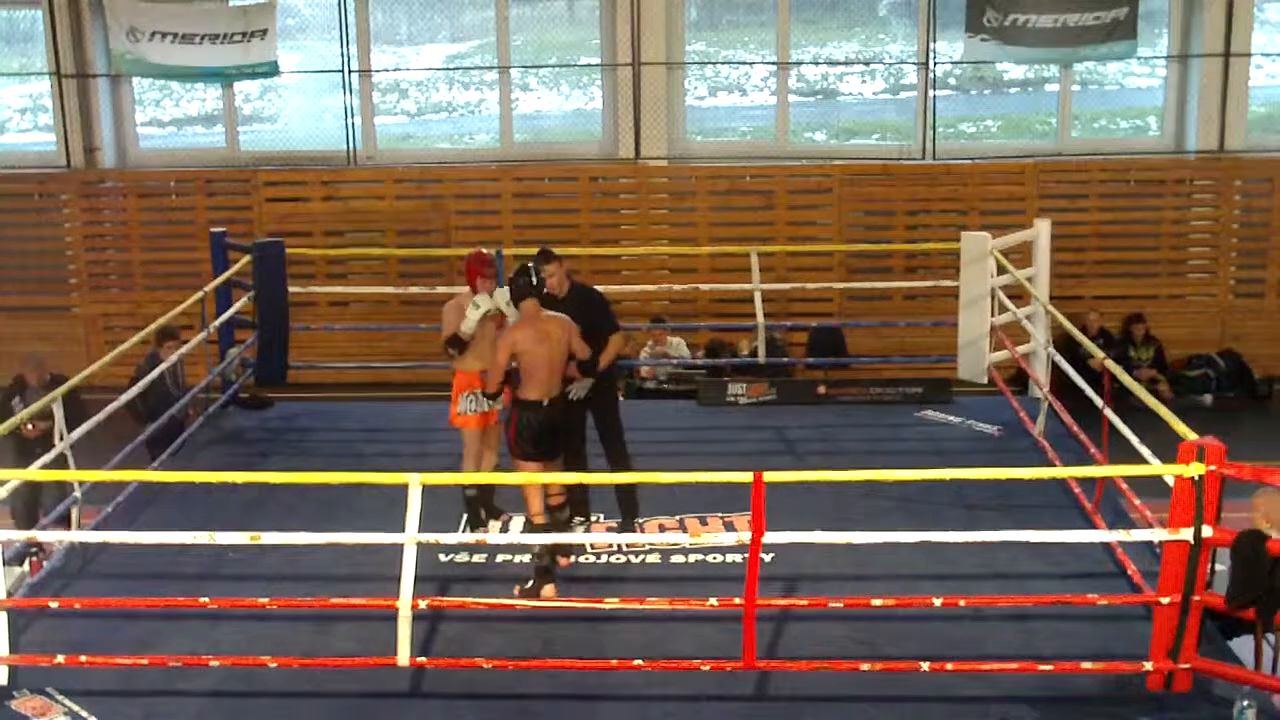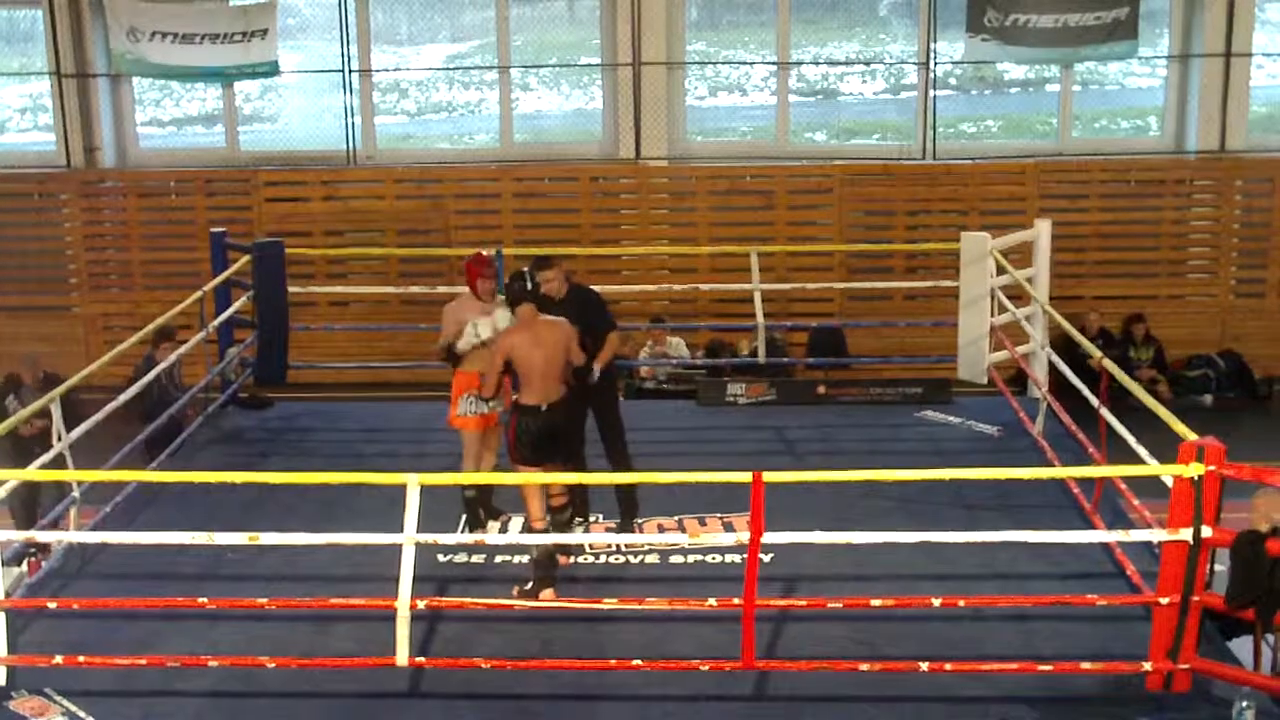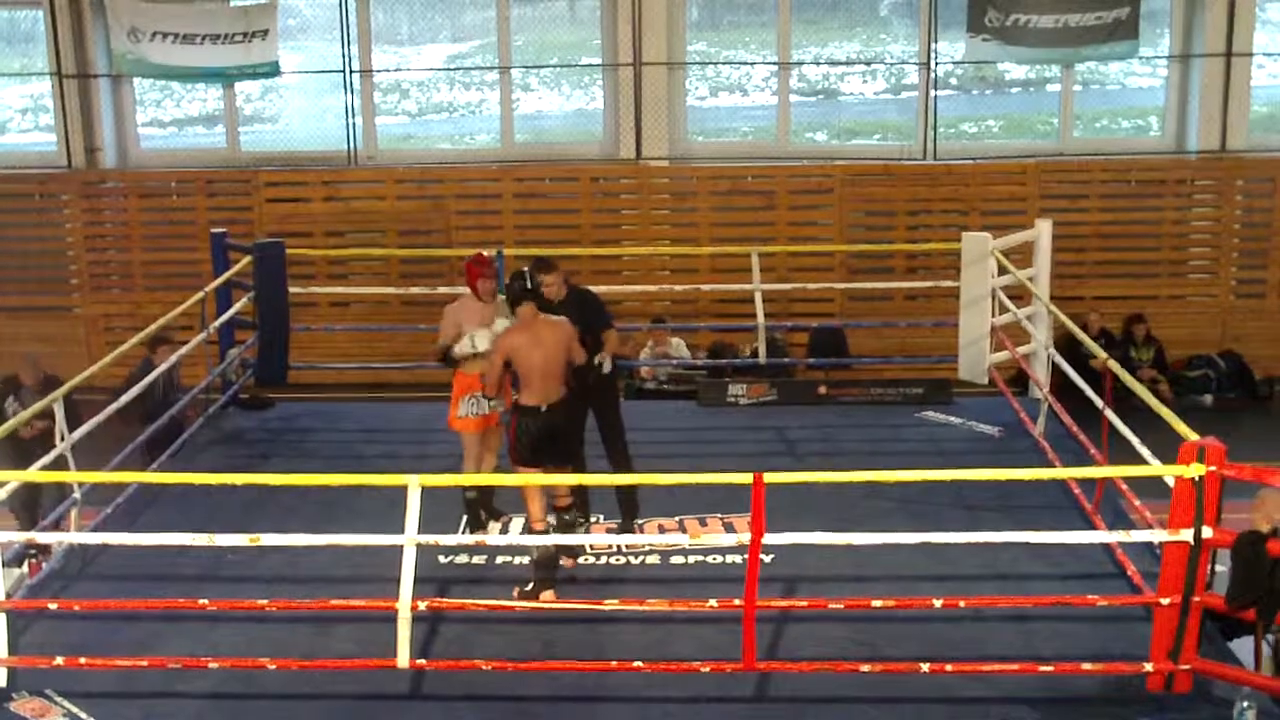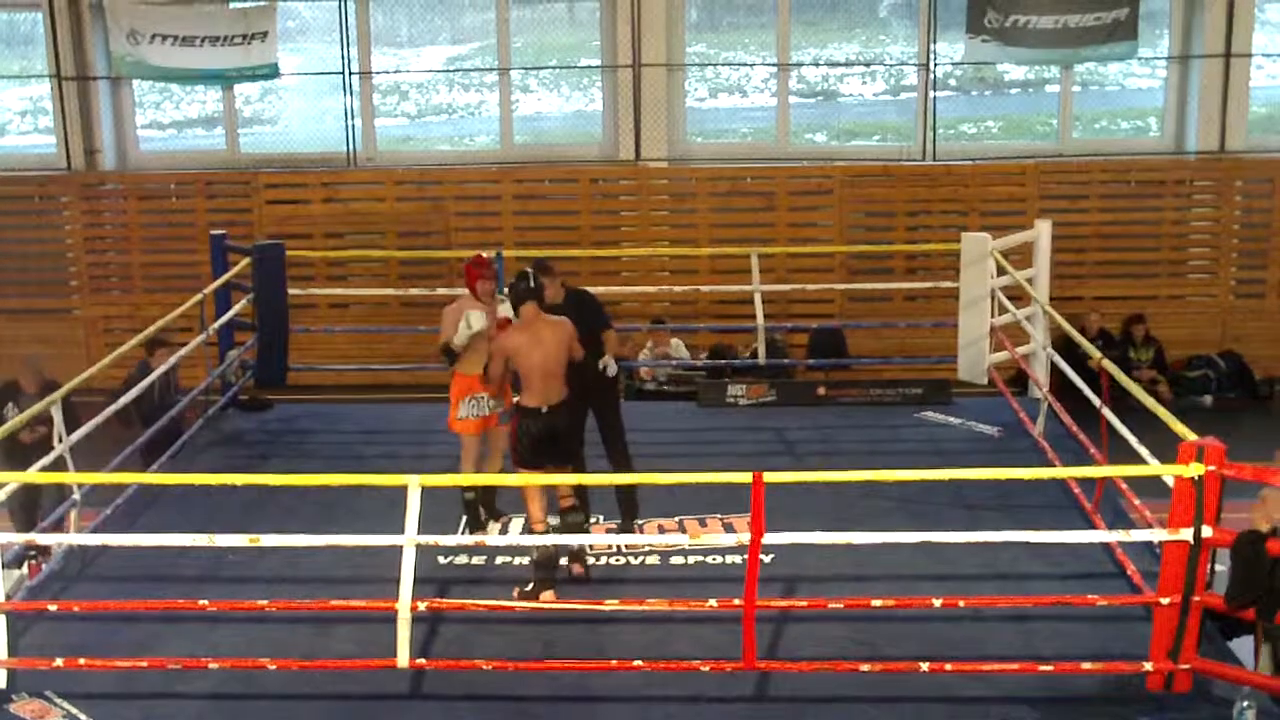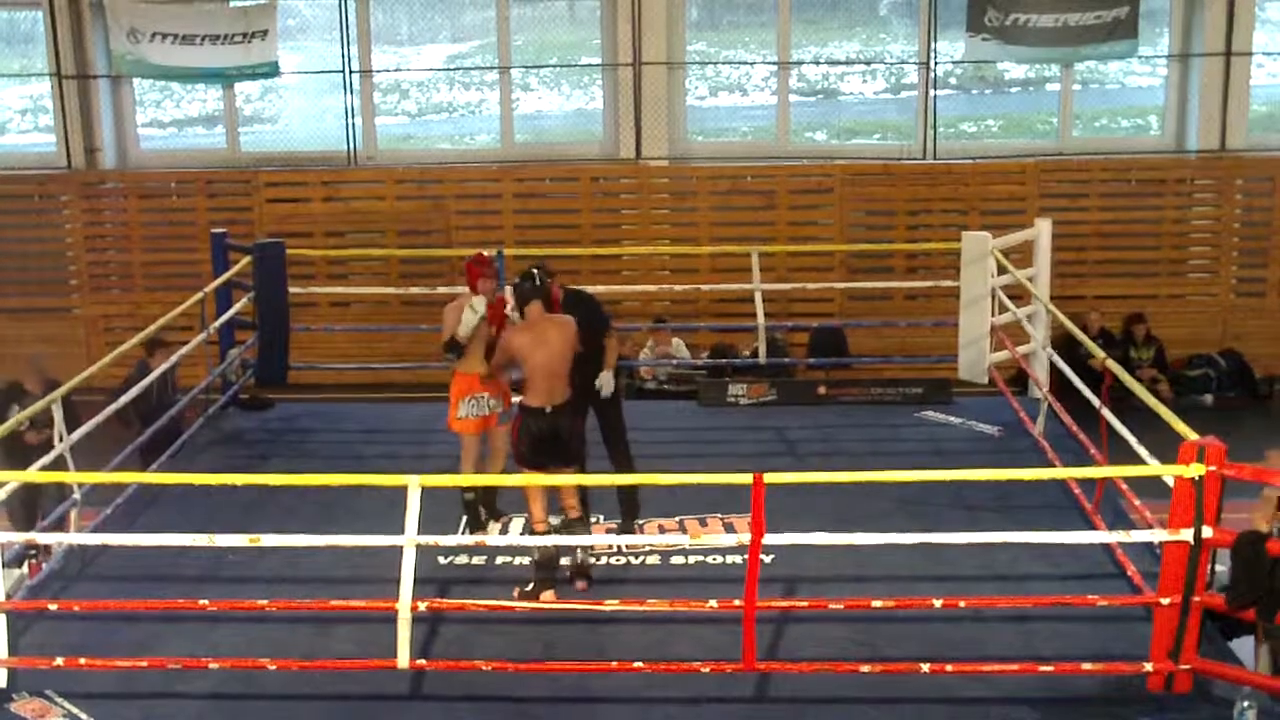
dt=0.1s
person 1, frame 1
left shoulder: (511, 334)
right shoulder: (564, 323)
left elbow: (491, 390)
right elbow: (588, 366)
left wrist: (508, 376)
left hip: (528, 414)
right hip: (557, 409)
left knee: (535, 500)
right knee: (554, 485)
left ankle: (544, 580)
right ankle: (561, 550)
person 1, frame 2
left shoulder: (507, 339)
right shoulder: (562, 327)
left elbow: (487, 393)
right elbow: (580, 370)
left hip: (528, 419)
right hip: (560, 412)
left knee: (534, 504)
right knee: (557, 485)
left ankle: (544, 583)
right ankle: (561, 548)
person 1, frame 3
left shoulder: (506, 340)
right shoulder: (563, 327)
left elbow: (490, 392)
right elbow: (581, 365)
left hip: (528, 420)
right hip: (561, 413)
left knee: (535, 506)
right knee: (561, 488)
left ankle: (544, 585)
right ankle: (568, 549)
person 1, frame 4
left shoulder: (507, 338)
right shoulder: (564, 326)
left elbow: (495, 384)
right elbow: (579, 358)
left hip: (530, 421)
right hip: (563, 414)
left knee: (536, 506)
right knee: (565, 489)
left ankle: (544, 585)
right ankle: (577, 557)
person 1, frame 5
left shoulder: (512, 336)
right shoulder: (569, 325)
left elbow: (495, 366)
left hip: (533, 420)
right hip: (565, 416)
left knee: (537, 508)
right knee: (571, 496)
left ankle: (544, 586)
right ankle: (581, 569)
person 2, frame 1
left shoulder: (498, 302)
right shoulder: (454, 306)
right elbow: (452, 348)
left wrist: (510, 313)
right wrist: (470, 318)
right hip: (469, 383)
left knee: (492, 447)
right knee: (472, 452)
left ankle: (487, 502)
right ankle: (472, 514)
person 2, frame 2
left shoulder: (500, 305)
right shoulder: (455, 309)
right elbow: (447, 356)
left wrist: (508, 328)
right wrist: (470, 337)
right hip: (469, 384)
left knee: (491, 448)
right knee: (471, 453)
left ankle: (486, 503)
right ankle: (472, 514)
person 2, frame 3
left shoulder: (501, 306)
right shoulder: (455, 311)
right elbow: (444, 358)
right wrist: (469, 345)
right hip: (469, 386)
left knee: (493, 449)
right knee: (472, 454)
left ankle: (486, 504)
right ankle: (473, 516)
person 2, frame 4
left shoulder: (500, 306)
right shoulder: (454, 311)
right elbow: (447, 356)
left wrist: (509, 326)
right wrist: (465, 331)
right hip: (469, 387)
left knee: (499, 449)
right knee: (470, 455)
left ankle: (488, 503)
right ankle: (472, 516)
person 2, frame 5
left shoulder: (499, 303)
right shoulder: (456, 308)
right elbow: (451, 351)
left wrist: (509, 321)
right wrist: (468, 321)
left hip: (496, 384)
right hip: (468, 386)
left knee: (500, 450)
right knee: (470, 455)
left ankle: (489, 503)
right ankle: (472, 516)
person 3, frame 1
left shoulder: (590, 298)
right shoulder: (545, 305)
left elbow: (616, 338)
left wrist: (592, 374)
left hip: (600, 382)
right hip: (567, 383)
left knee: (614, 448)
right knee: (571, 448)
left ankle: (629, 516)
right ankle: (579, 512)
person 3, frame 2
left shoulder: (587, 298)
right shoulder: (542, 306)
left elbow: (613, 337)
left wrist: (597, 365)
left hip: (599, 382)
right hip: (568, 385)
left knee: (615, 447)
right knee: (570, 448)
left ankle: (628, 516)
right ankle: (578, 512)
person 3, frame 3
left shoulder: (585, 299)
right shoulder: (541, 309)
left elbow: (610, 334)
left wrist: (606, 355)
left hip: (600, 381)
right hip: (567, 385)
left knee: (616, 448)
left ankle: (629, 517)
right ankle: (579, 512)
person 3, frame 4
left shoulder: (583, 301)
left elbow: (609, 334)
left wrist: (609, 357)
left hip: (599, 381)
right hip: (567, 385)
left knee: (616, 448)
left ankle: (628, 517)
person 3, frame 5
left shoulder: (584, 302)
left elbow: (610, 338)
left wrist: (608, 370)
left hip: (598, 379)
right hip: (570, 385)
left knee: (617, 448)
left ankle: (629, 516)
person 4, frame 1
left shoulder: (62, 386)
right shoulder: (15, 386)
left elbow: (78, 418)
left wrist: (51, 426)
right wrist: (21, 428)
left hip: (54, 454)
right hip: (25, 455)
left knee: (55, 504)
right knee: (23, 504)
person 4, frame 2
left shoulder: (55, 384)
left elbow: (72, 418)
left wrist: (48, 423)
right wrist: (17, 428)
left hip: (50, 452)
right hip: (20, 455)
left knee: (51, 502)
right knee: (21, 503)
left ankle: (45, 545)
person 4, frame 3
left shoulder: (54, 385)
left elbow: (74, 419)
left wrist: (49, 424)
left hip: (51, 454)
right hip: (20, 457)
left knee: (52, 506)
right knee: (23, 505)
left ankle: (46, 545)
right ankle: (31, 545)
person 4, frame 4
left shoulder: (54, 390)
left elbow: (72, 423)
left wrist: (50, 430)
right wrist: (17, 435)
right hip: (18, 462)
left knee: (52, 507)
right knee: (21, 508)
left ankle: (46, 548)
right ankle: (29, 548)
person 4, frame 5
left shoulder: (56, 392)
left elbow: (72, 423)
left wrist: (52, 433)
right wrist: (22, 437)
left hip: (51, 462)
right hip: (19, 466)
left knee: (54, 511)
right knee: (22, 514)
right ankle: (27, 549)
